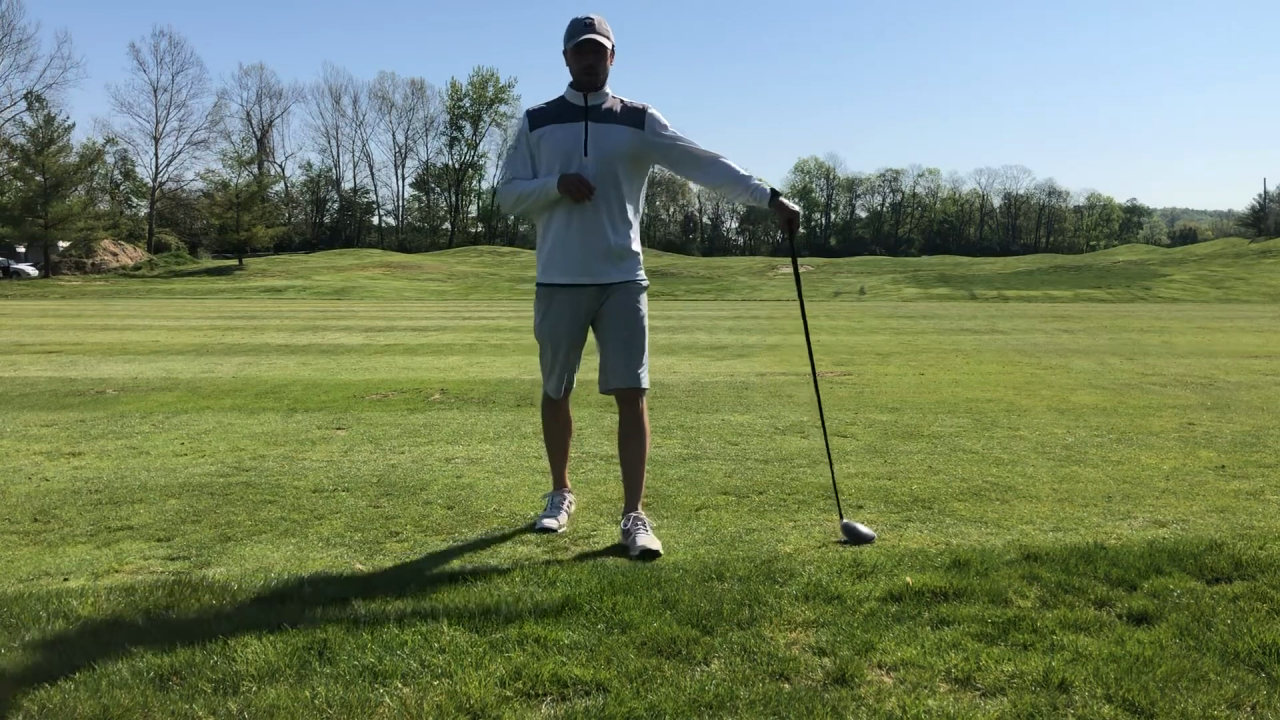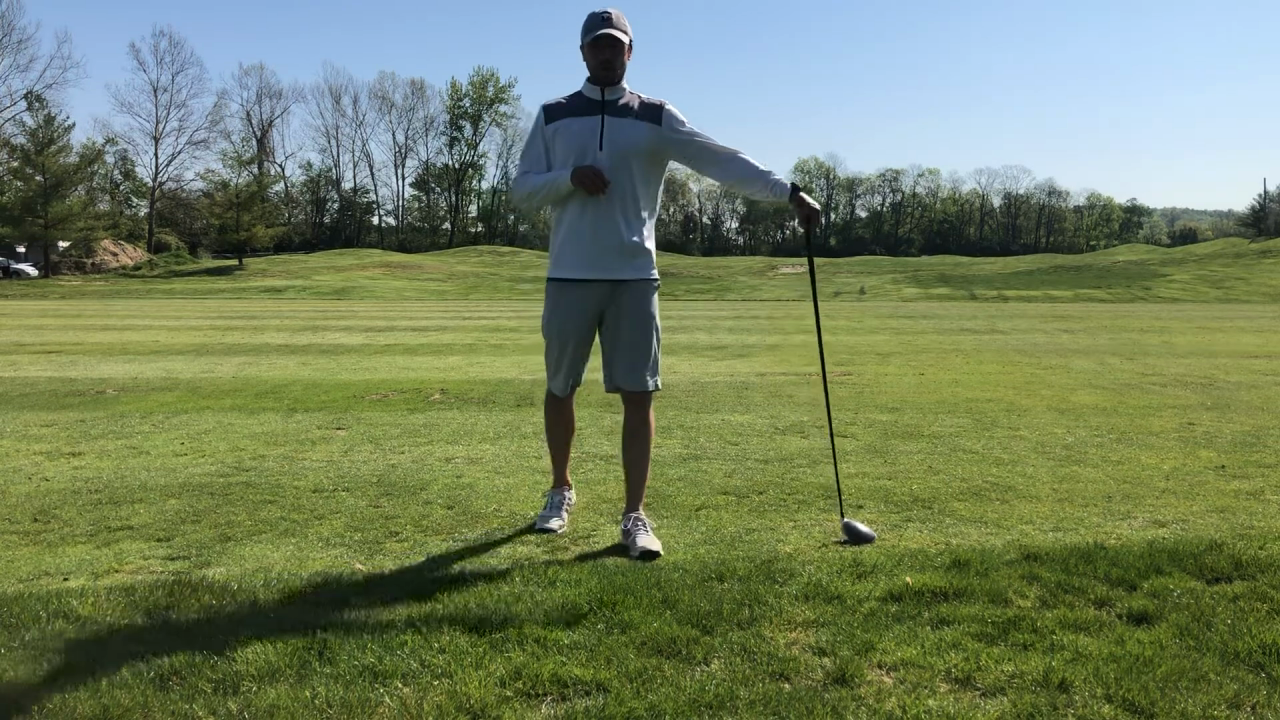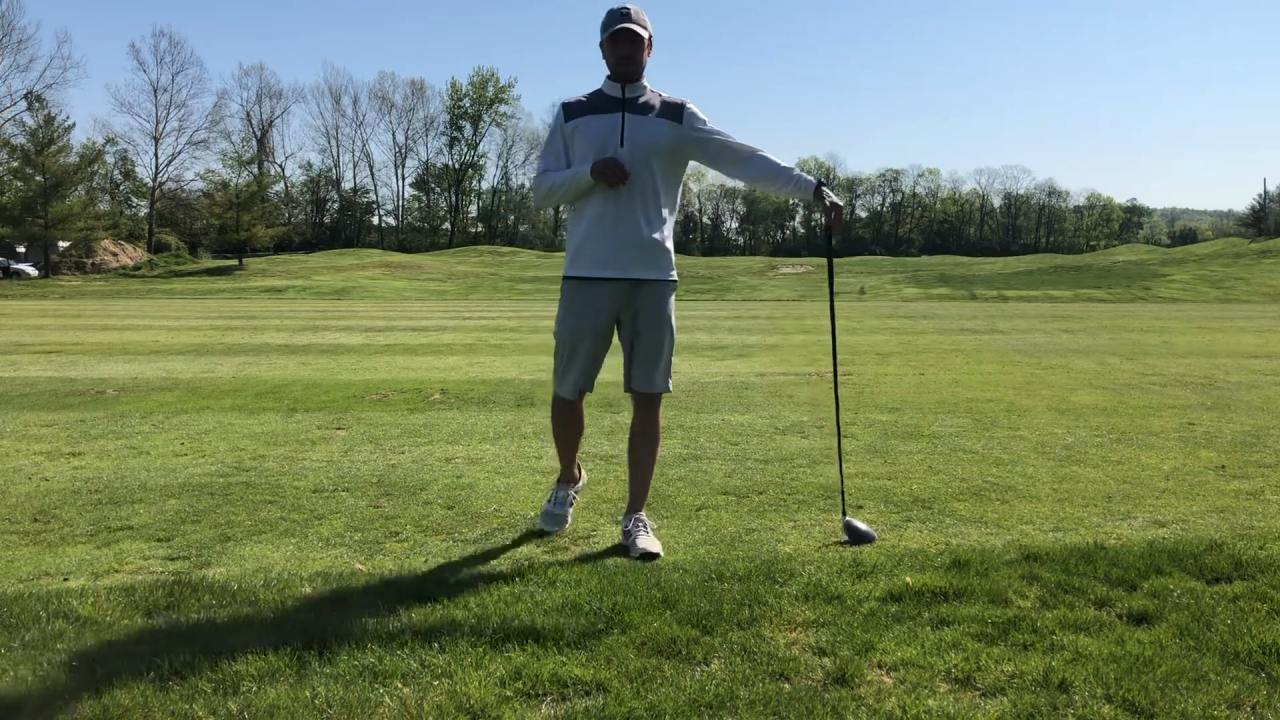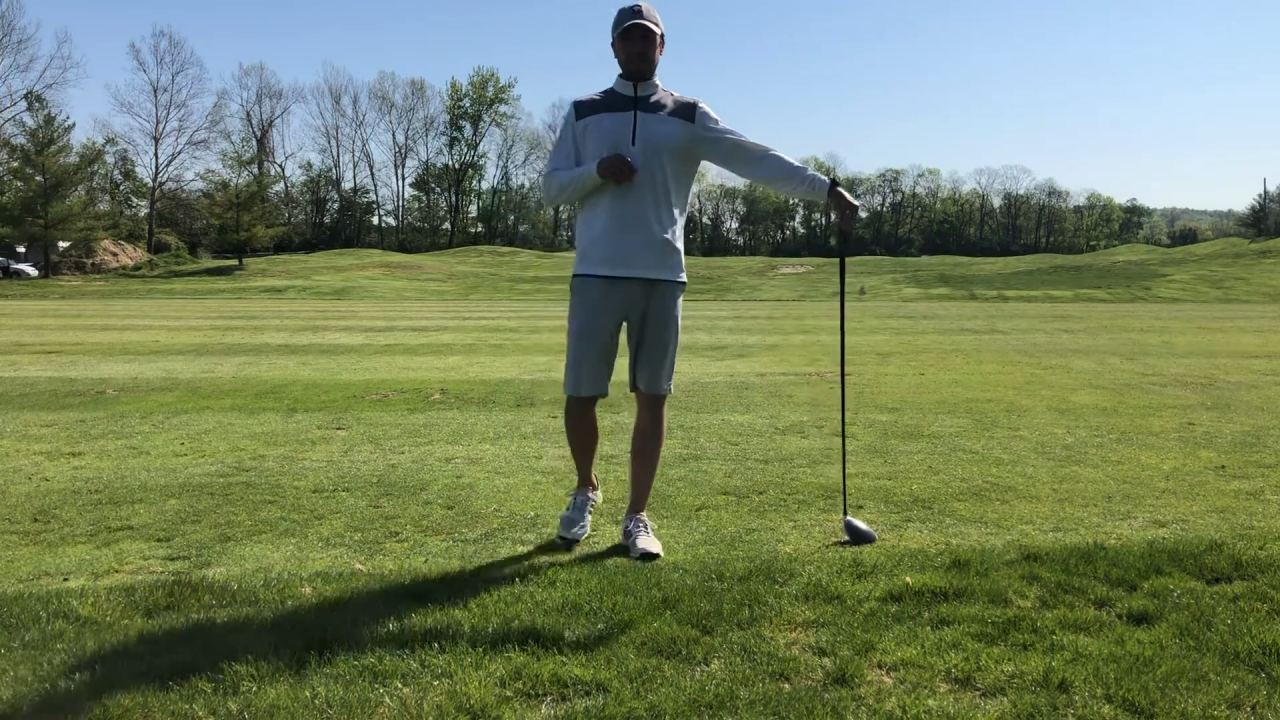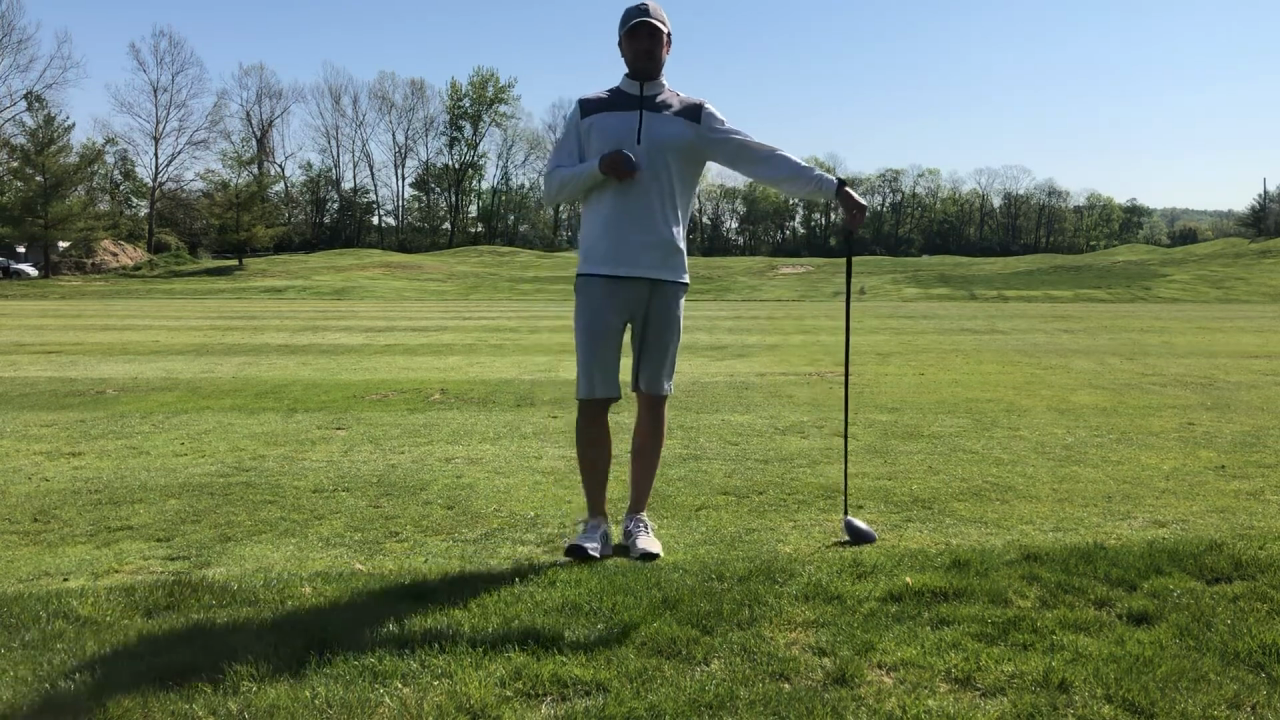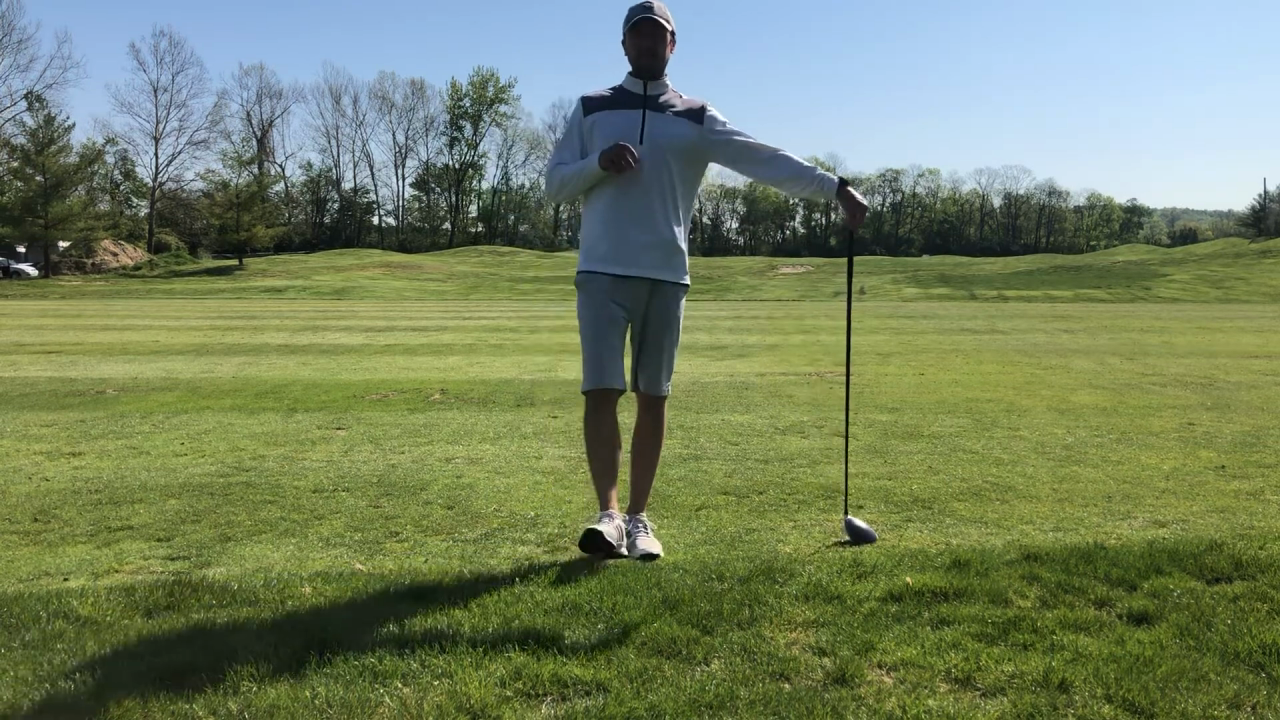
dt=0.2s
person 1, frame 1
left shoulder: (638, 120)
right shoulder: (536, 121)
left elbow: (704, 164)
right elbow: (509, 195)
left wrist: (767, 196)
right wrist: (555, 185)
left hip: (622, 279)
right hip: (558, 281)
left knee: (631, 394)
right knee: (555, 393)
left ankle: (633, 516)
right ankle: (561, 492)
person 1, frame 2
left shoulder: (656, 116)
right shoulder: (553, 115)
left elbow: (723, 161)
right elbow: (522, 190)
left wrist: (788, 191)
right wrist: (570, 177)
left hip: (634, 276)
right hip: (569, 276)
left knee: (637, 396)
right knee: (559, 391)
left ankle: (634, 516)
right ankle: (562, 489)
person 1, frame 3
left shoulder: (676, 115)
right shoulder: (572, 113)
left elbow: (745, 160)
right elbow: (542, 190)
left wrist: (811, 188)
right wrist: (589, 172)
left hip: (652, 276)
right hip: (586, 275)
left knee: (647, 397)
right knee: (567, 392)
left ankle: (636, 517)
right ankle: (569, 479)
person 1, frame 4
left shoulder: (688, 115)
right shoulder: (583, 112)
left elbow: (758, 160)
right elbow: (551, 189)
left wrist: (826, 187)
right wrist: (597, 171)
left hip: (662, 275)
right hip: (597, 274)
left knee: (652, 398)
right knee: (581, 395)
left ankle: (637, 518)
right ankle: (585, 491)
person 1, frame 5
left shoulder: (693, 116)
right shoulder: (588, 111)
left elbow: (764, 160)
right elbow: (553, 187)
left wrist: (833, 186)
right wrist: (598, 168)
left hip: (665, 275)
right hip: (602, 273)
left knee: (653, 398)
right knee: (595, 398)
left ankle: (637, 517)
right ankle: (596, 519)
person 1, frame 6
left shoulder: (697, 118)
right shoulder: (591, 108)
left elbow: (767, 160)
right elbow: (555, 184)
left wrist: (836, 187)
right wrist: (599, 162)
left hip: (666, 275)
right hip: (603, 272)
left knee: (653, 398)
right knee: (601, 391)
left ankle: (638, 517)
right ankle: (609, 516)
